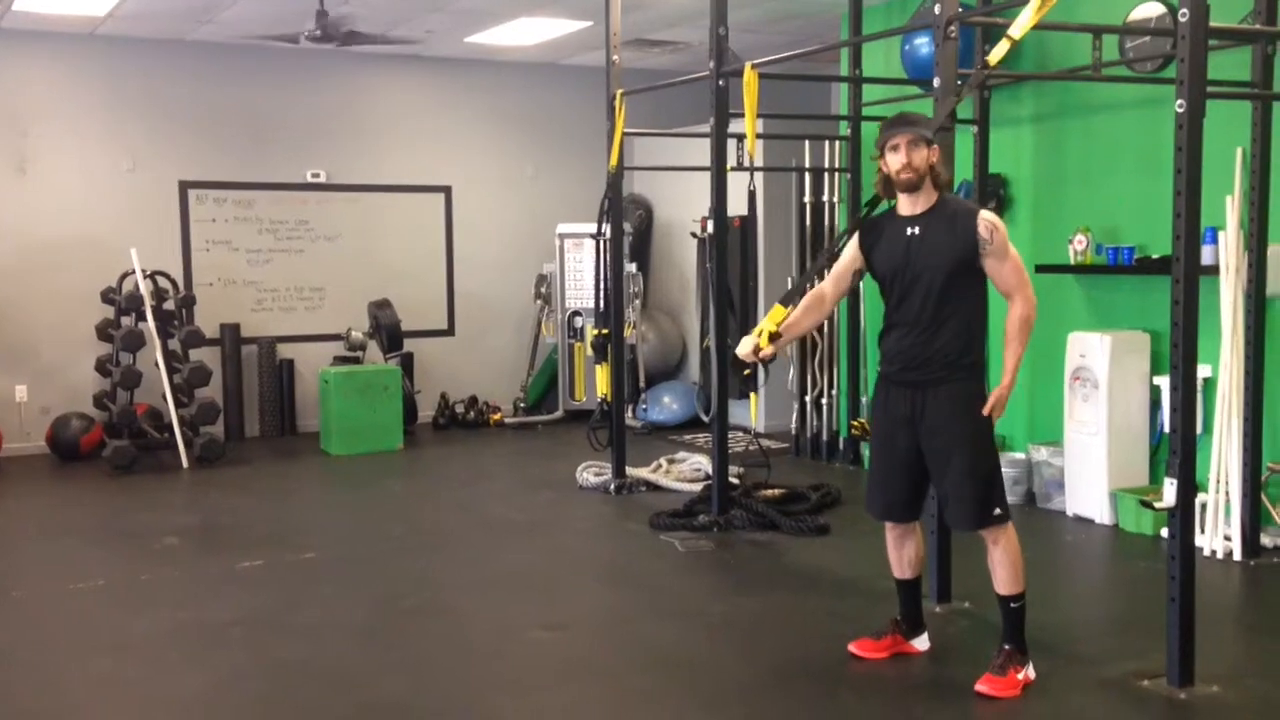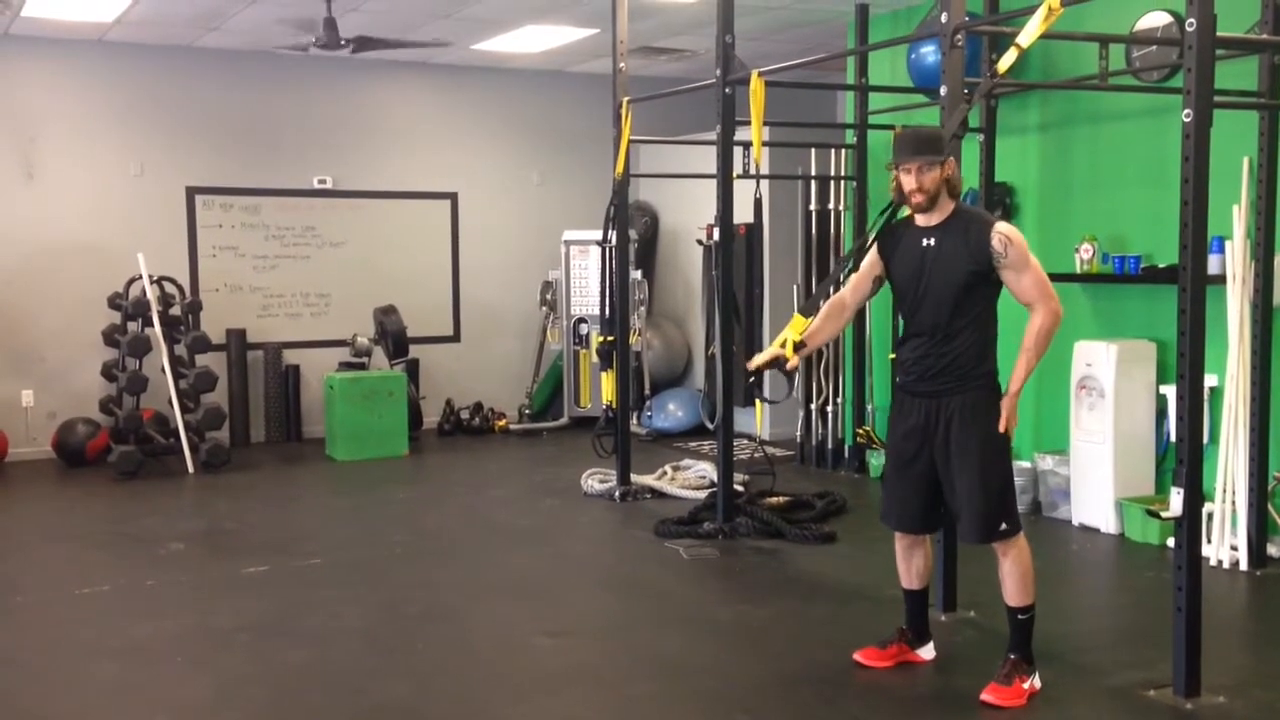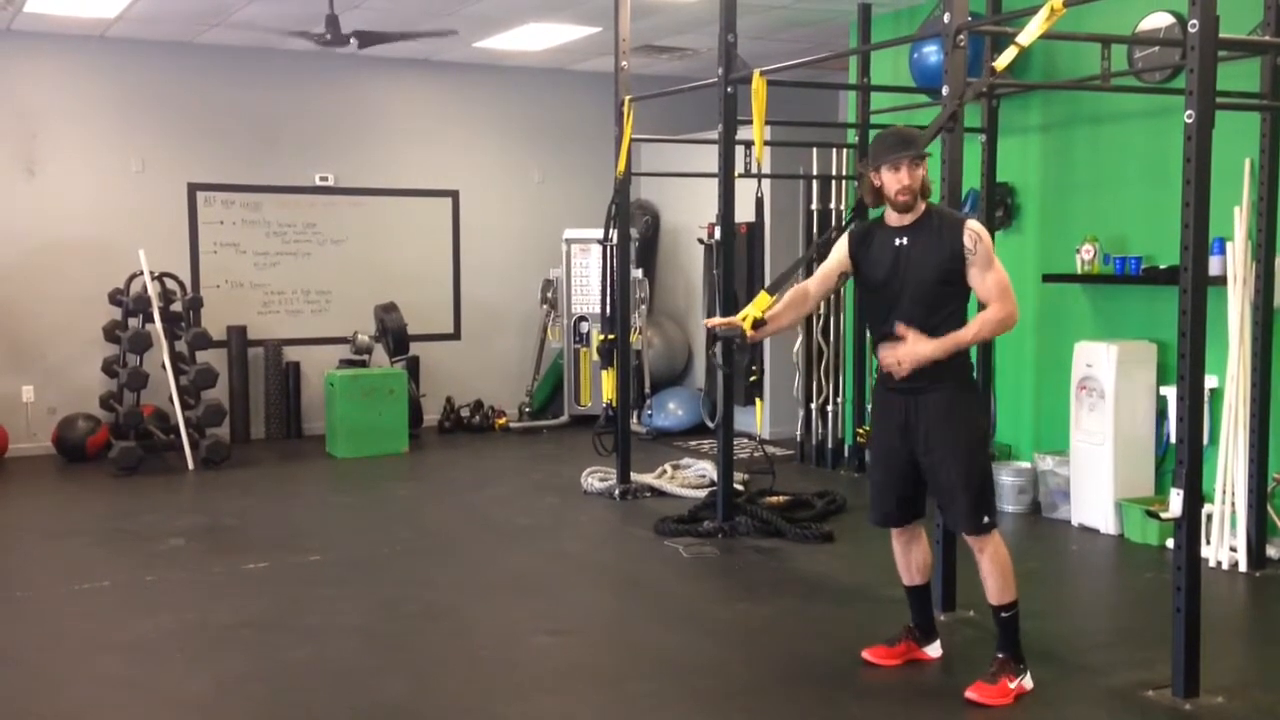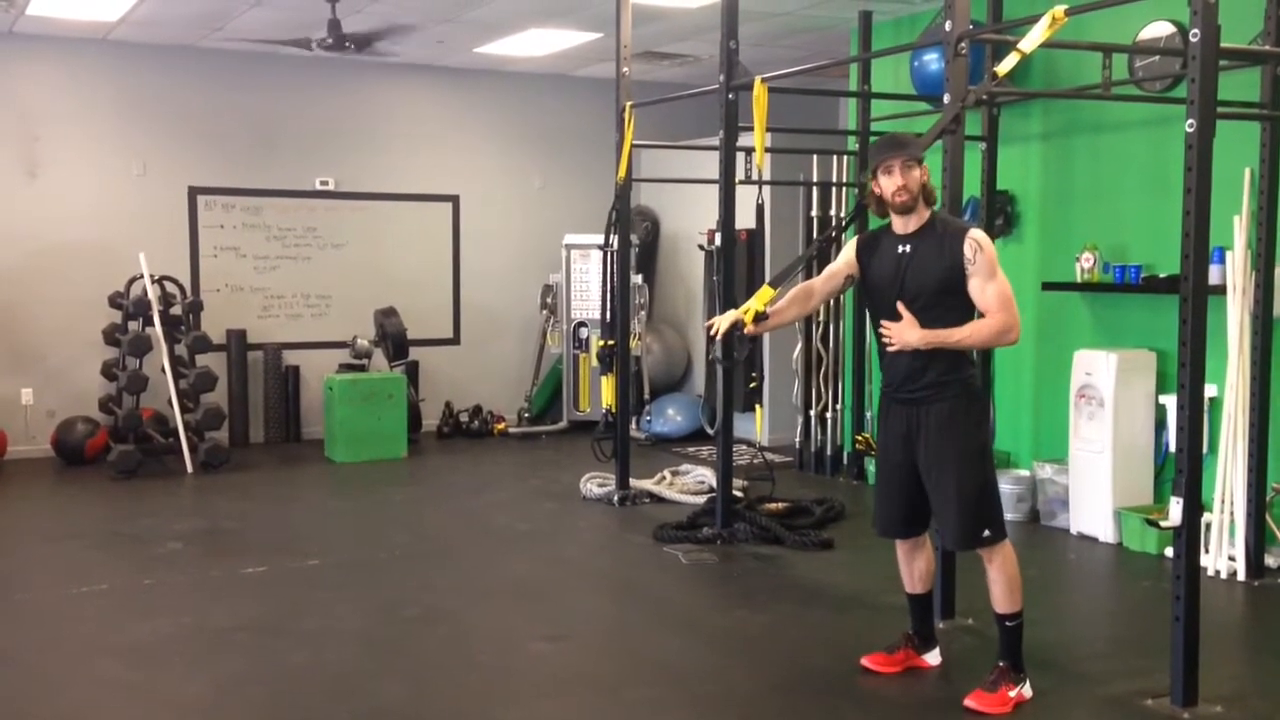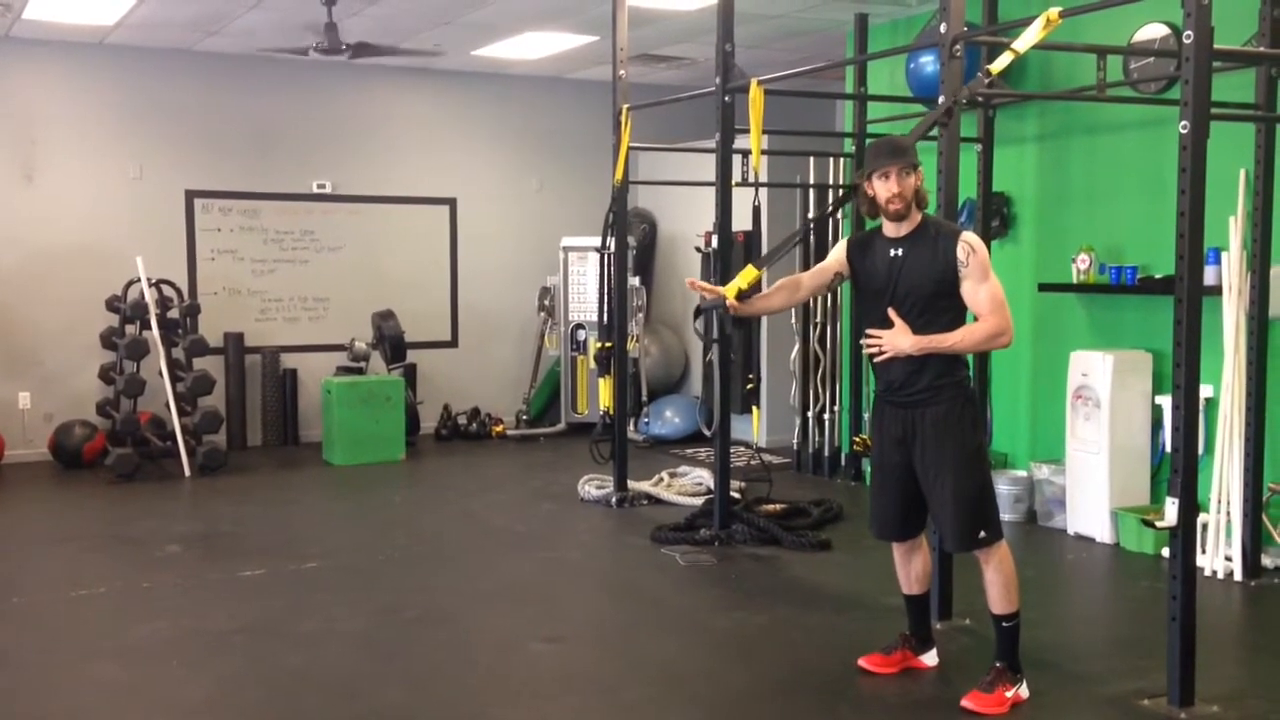
dt=1s
person 1, frame 1
left shoulder: (975, 224)
right shoulder: (871, 233)
left elbow: (1022, 298)
right elbow: (826, 293)
left wrist: (1004, 380)
right wrist: (773, 337)
left hip: (956, 393)
right hip: (894, 392)
left knee: (989, 519)
right knee: (896, 514)
left ankle: (1015, 652)
right ankle: (910, 627)
person 1, frame 2
left shoulder: (991, 236)
right shoulder: (890, 240)
left elbow: (1046, 308)
right elbow: (846, 301)
left wrist: (1013, 391)
right wrist: (795, 346)
left hip: (972, 403)
right hip: (911, 401)
left knee: (1001, 531)
right knee: (907, 525)
left ankle: (1022, 662)
right ankle: (915, 636)
person 1, frame 3
left shoulder: (962, 232)
right shoulder: (858, 242)
left elbow: (1005, 311)
right elbow: (809, 293)
left wrist: (934, 348)
right wrist: (755, 327)
left hip: (949, 397)
right hip: (892, 399)
left knee: (978, 529)
right knee: (900, 521)
left ankle: (1011, 661)
right ankle: (922, 634)
person 1, frame 4
left shoulder: (965, 241)
right shoulder: (865, 249)
left elbow: (1006, 326)
right elbow: (813, 292)
left wrist: (925, 338)
right wrist: (755, 320)
left hip: (952, 406)
right hip: (897, 407)
left knee: (986, 535)
right knee: (905, 528)
left ankle: (1012, 669)
right ankle: (922, 641)
person 1, frame 5
left shoulder: (958, 245)
right shoulder: (856, 250)
left elbow: (999, 329)
right elbow: (801, 286)
left wrist: (917, 344)
right wrist: (740, 304)
left hip: (946, 410)
right hip: (891, 411)
left knee: (982, 538)
right knee: (900, 530)
left ankle: (1009, 670)
right ankle: (919, 643)
